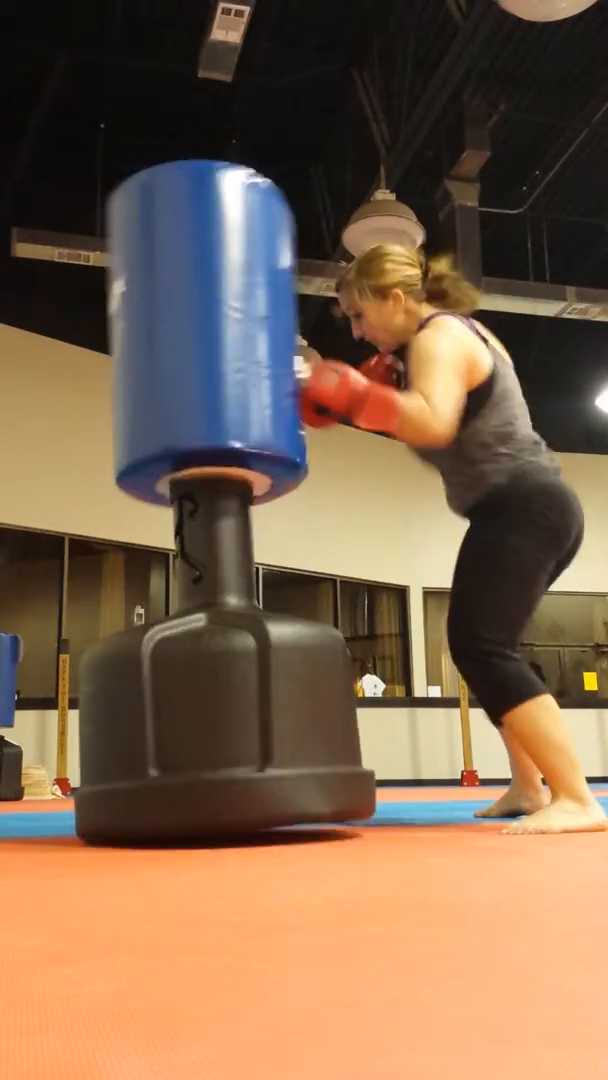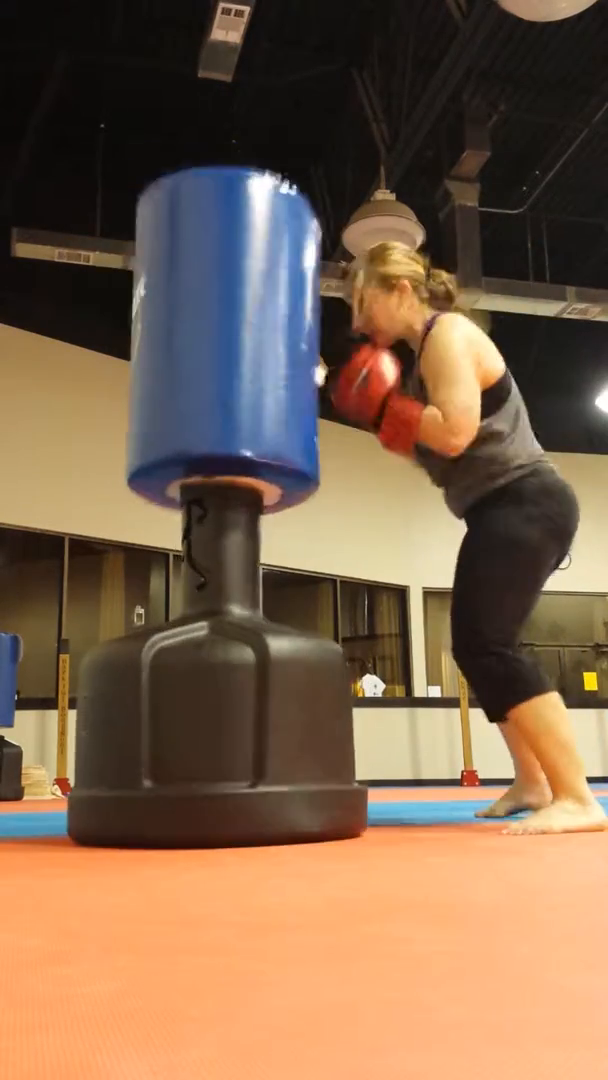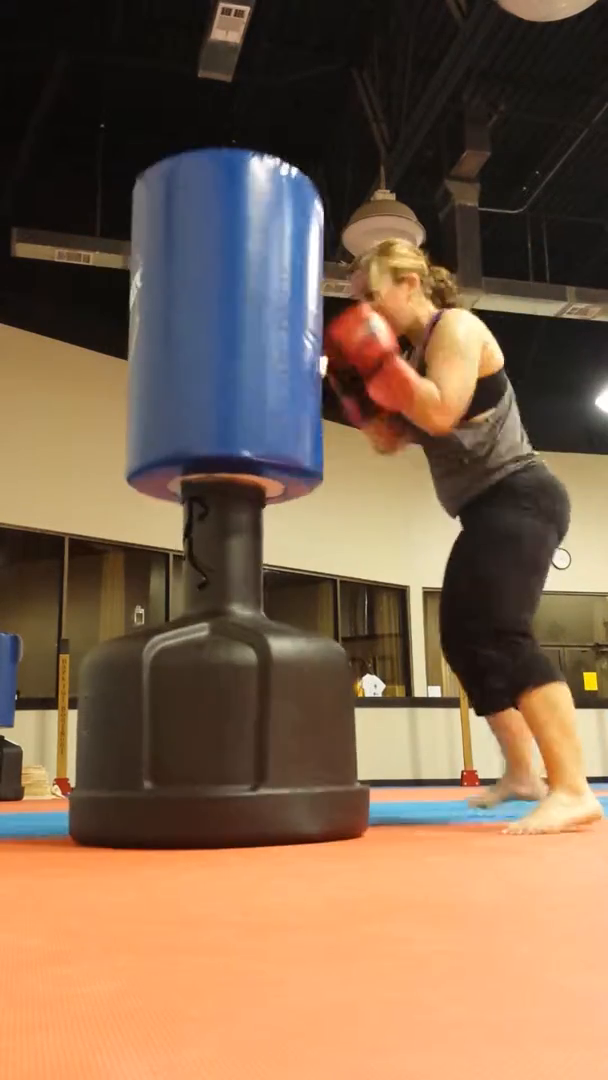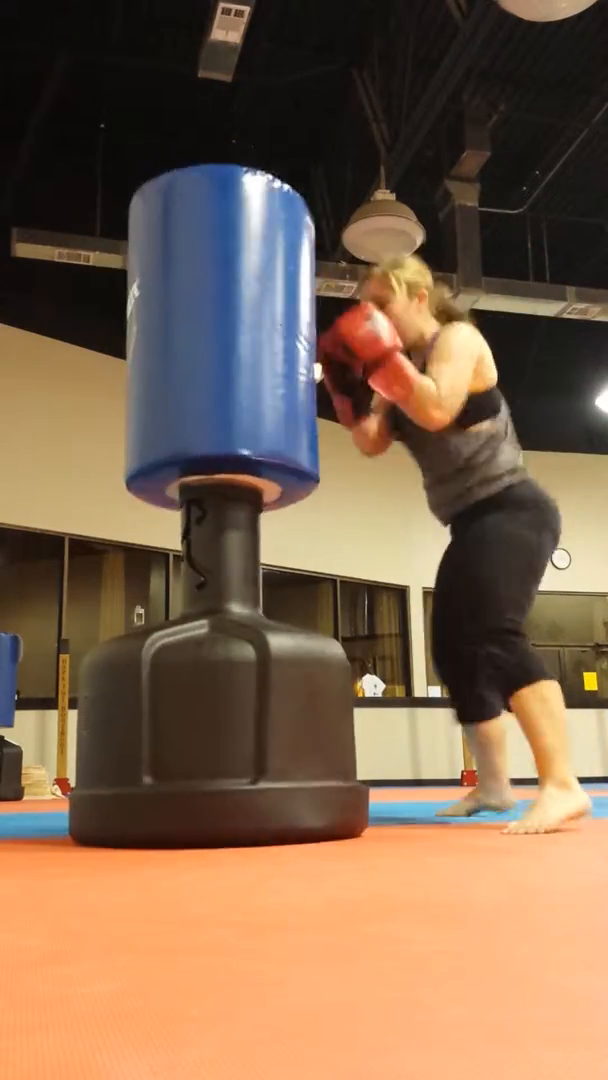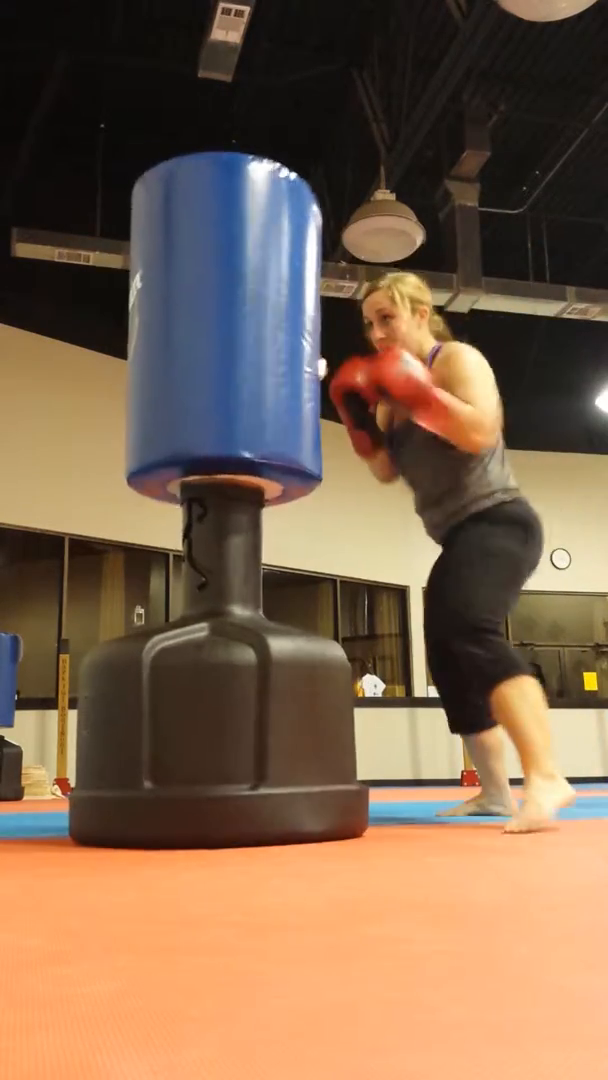
dt=0.1s
person 1, frame 1
left shoulder: (437, 336)
right shoulder: (464, 333)
left elbow: (431, 424)
left wrist: (345, 392)
right wrist: (361, 398)
left hip: (520, 511)
right hip: (542, 509)
left knee: (481, 648)
right knee: (482, 648)
right ankle: (529, 785)
person 1, frame 2
left shoulder: (448, 337)
right shoulder: (440, 342)
left elbow: (454, 436)
right elbow: (427, 450)
left wrist: (388, 401)
right wrist: (380, 416)
left hip: (523, 504)
right hip: (515, 509)
left knee: (486, 644)
right knee: (479, 646)
right ankle: (531, 784)
person 1, frame 3
left shoulder: (457, 326)
right shoulder: (413, 349)
left elbow: (442, 413)
right elbow: (386, 441)
left wrist: (382, 361)
right wrist: (353, 386)
left hip: (518, 498)
right hip: (486, 511)
left knee: (501, 632)
right knee: (463, 639)
right ankle: (520, 773)
person 1, frame 4
left shoulder: (457, 339)
right shoulder: (408, 362)
left elbow: (436, 412)
right elbow: (371, 442)
left wrist: (381, 358)
right wrist: (345, 384)
left hip: (510, 510)
right hip: (475, 522)
left knee: (494, 633)
right knee: (453, 647)
left ankle: (561, 784)
right ankle: (492, 783)
person 1, frame 5
left shoulder: (457, 360)
right shoulder: (389, 393)
left elbow: (482, 435)
right elbow: (386, 469)
left wrist: (421, 393)
right wrist: (357, 418)
left hip: (498, 524)
right hip: (463, 537)
left knee: (466, 629)
right knee: (451, 658)
left ankle: (545, 777)
right ankle: (493, 790)
